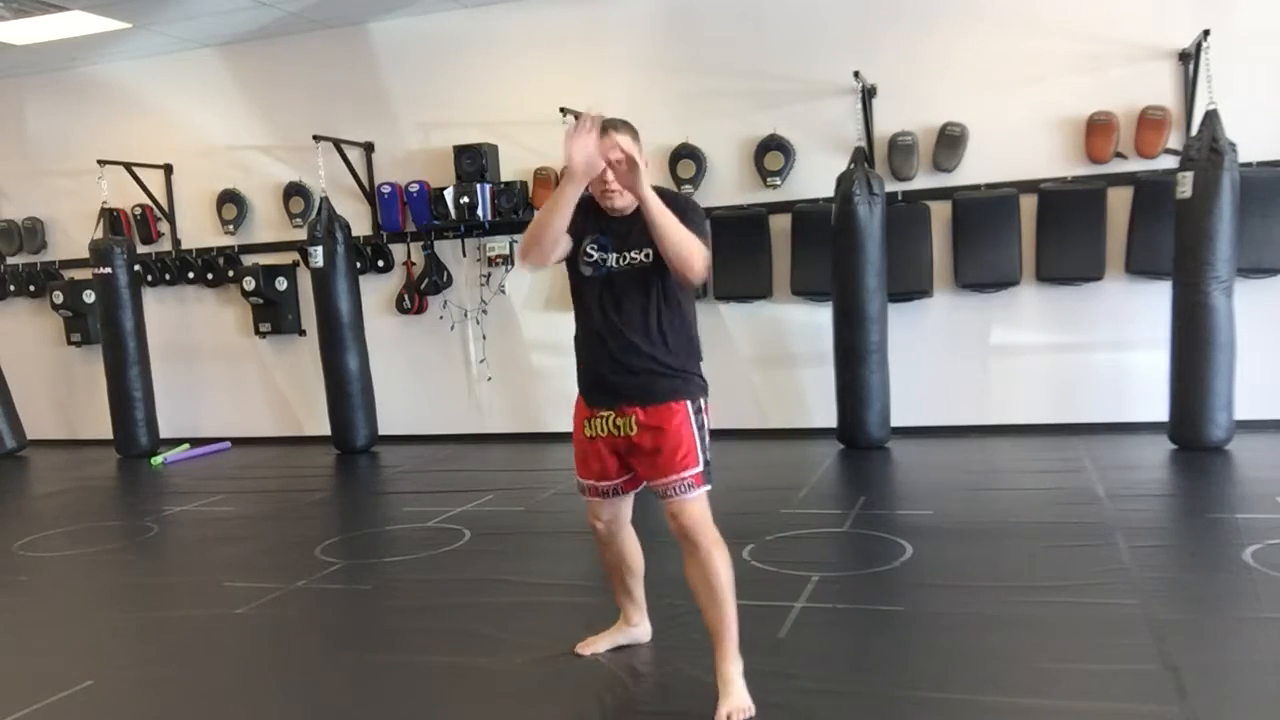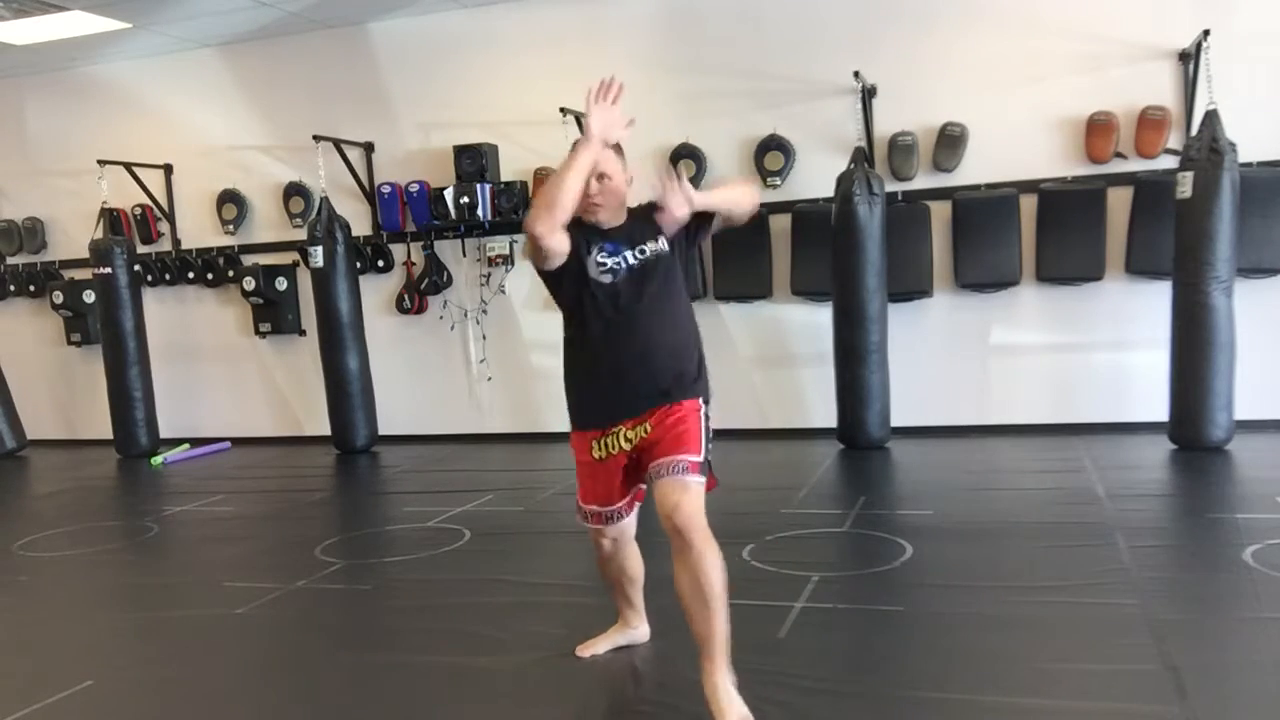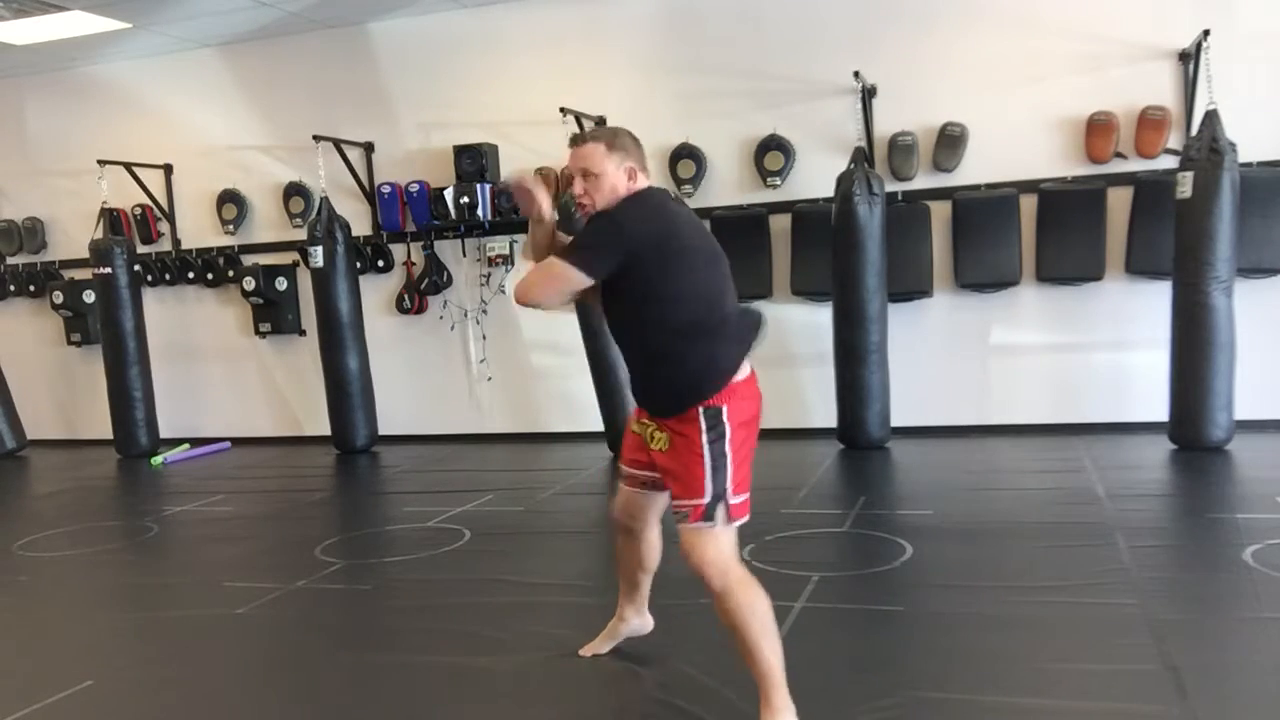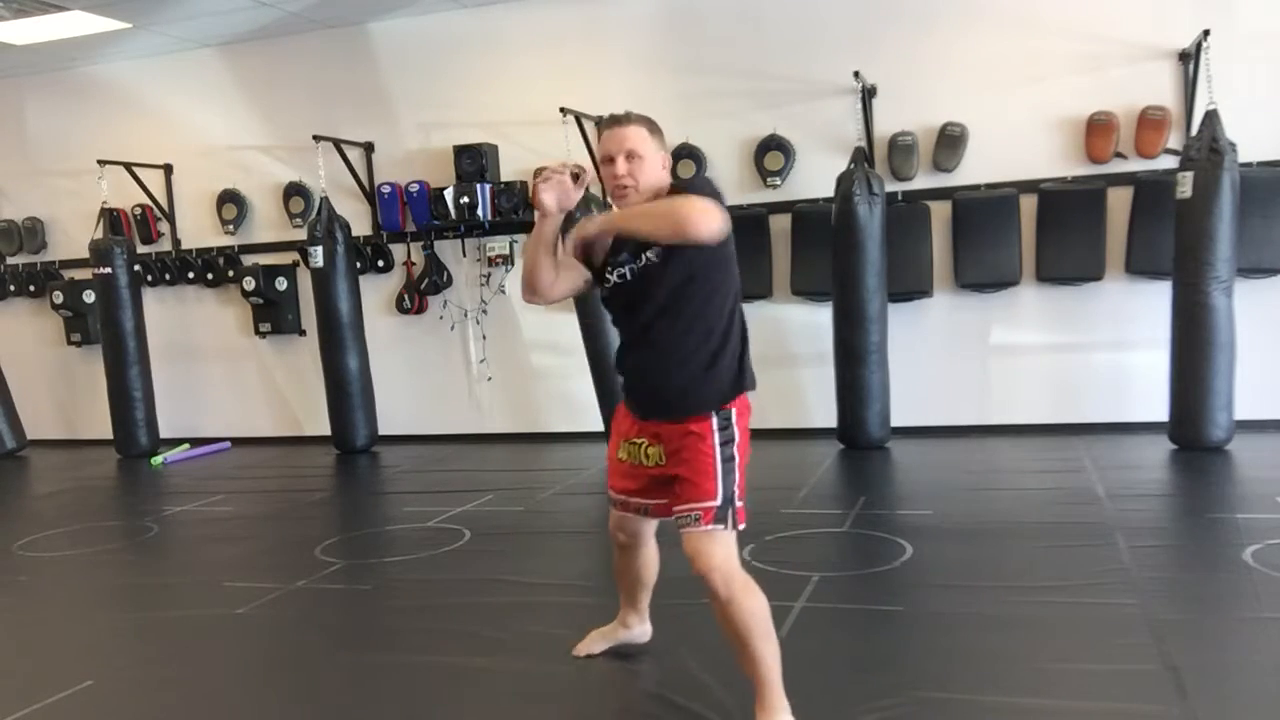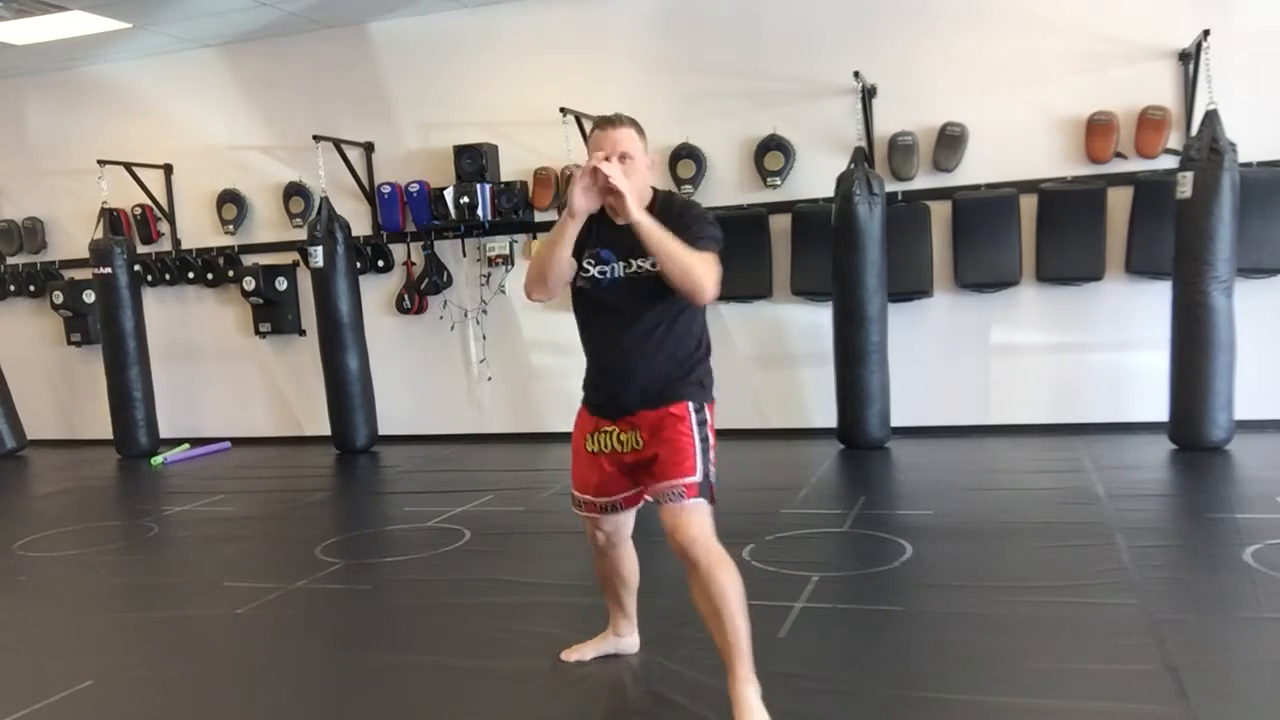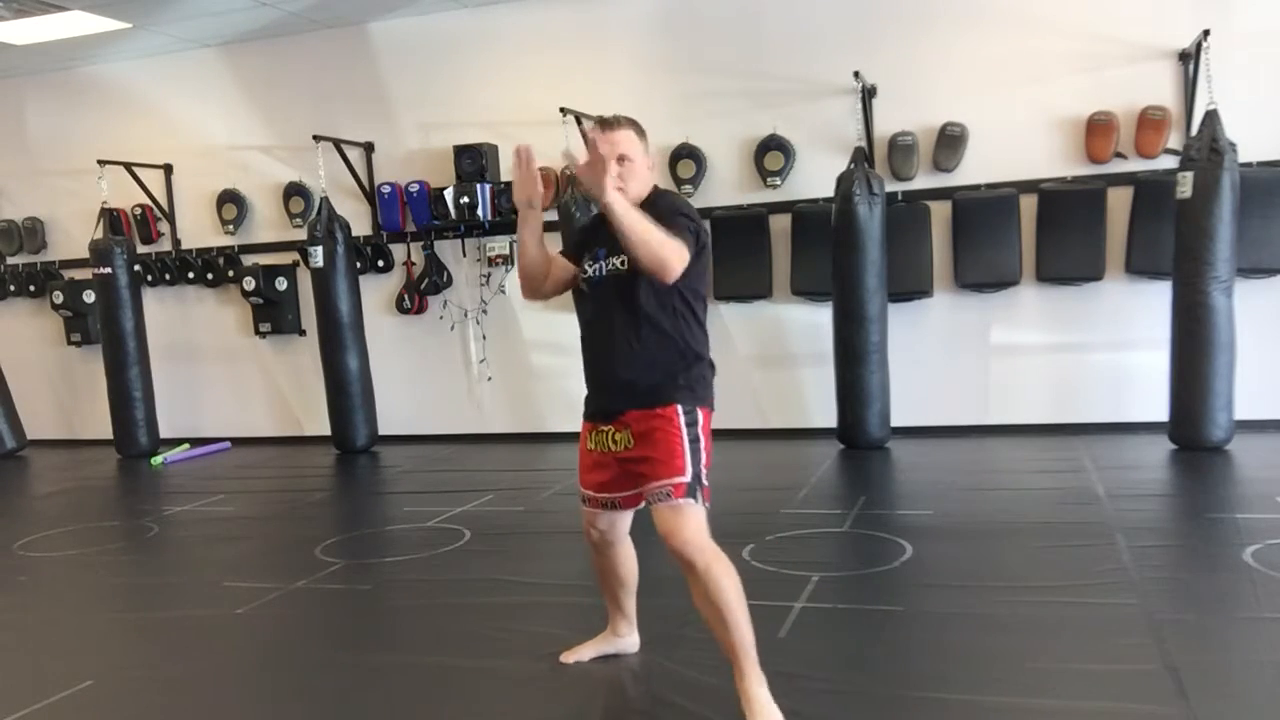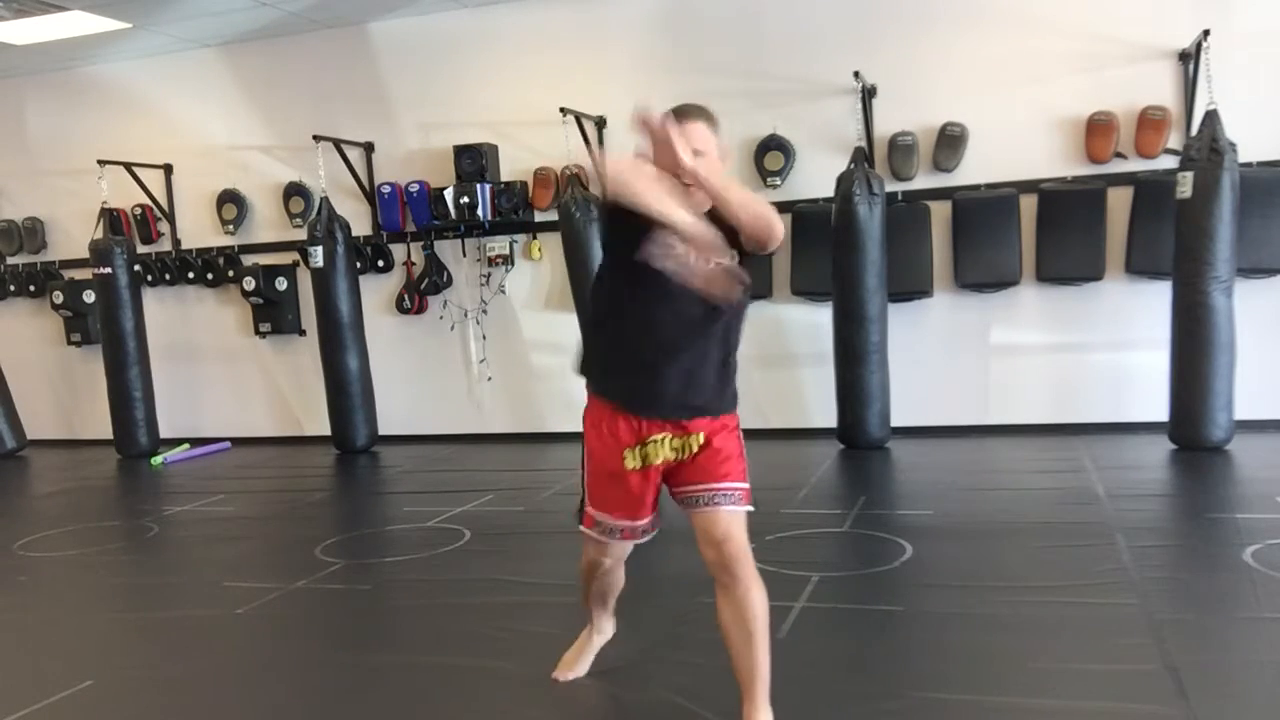
dt=0.3s
person 1, frame 1
left shoulder: (673, 208)
right shoulder: (578, 217)
left elbow: (694, 268)
right elbow: (533, 254)
left wrist: (645, 195)
right wrist: (571, 180)
left hip: (668, 396)
right hip: (599, 400)
left knee: (692, 522)
right knee: (605, 519)
left ankle: (730, 668)
right ankle: (633, 620)
person 1, frame 2
left shoulder: (659, 221)
right shoulder: (567, 244)
left elbow: (745, 199)
right elbow: (540, 228)
left wrist: (693, 199)
right wrist: (587, 144)
left hip: (675, 404)
right hip: (600, 420)
left knee: (684, 521)
right knee: (608, 537)
right ankle: (632, 621)
person 1, frame 3
left shoulder: (635, 218)
right shoulder: (625, 230)
left elbow: (532, 291)
right elbow: (550, 262)
left wrist: (565, 263)
right wrist: (541, 217)
left hip: (709, 403)
right hip: (664, 403)
left knee: (712, 559)
right knee: (630, 513)
right ankle: (632, 614)
person 1, frame 4
left shoulder: (691, 197)
right shoulder: (608, 238)
left elbow: (702, 224)
right elbow: (539, 291)
left wrist: (605, 224)
right wrist: (551, 217)
left hip: (706, 416)
right hip: (642, 412)
left knee: (714, 564)
right knee: (627, 527)
right ankle: (633, 620)
person 1, frame 5
left shoulder: (683, 214)
right shoulder: (585, 229)
left elbow: (702, 288)
right elbow: (538, 288)
left wrist: (636, 211)
right wrist: (575, 211)
left hip: (674, 405)
right hip: (603, 410)
left knee: (692, 537)
right knee: (603, 530)
right ankle: (621, 630)
person 1, frame 6
left shoulder: (668, 217)
right shoulder: (595, 230)
left elbow: (666, 264)
right elbow: (536, 284)
left wrist: (620, 197)
right wrist: (527, 210)
left hip: (671, 407)
right hip: (609, 410)
left knee: (686, 540)
right knee: (603, 527)
right ankle: (622, 630)
person 1, frame 7
left shoulder: (730, 222)
right shoulder: (635, 212)
left elbow: (769, 230)
right elbow: (619, 172)
left wrist: (694, 166)
right wrist: (691, 233)
left hip: (706, 417)
right hip: (625, 416)
left knee: (730, 555)
right knee: (606, 550)
right ankle: (597, 626)
